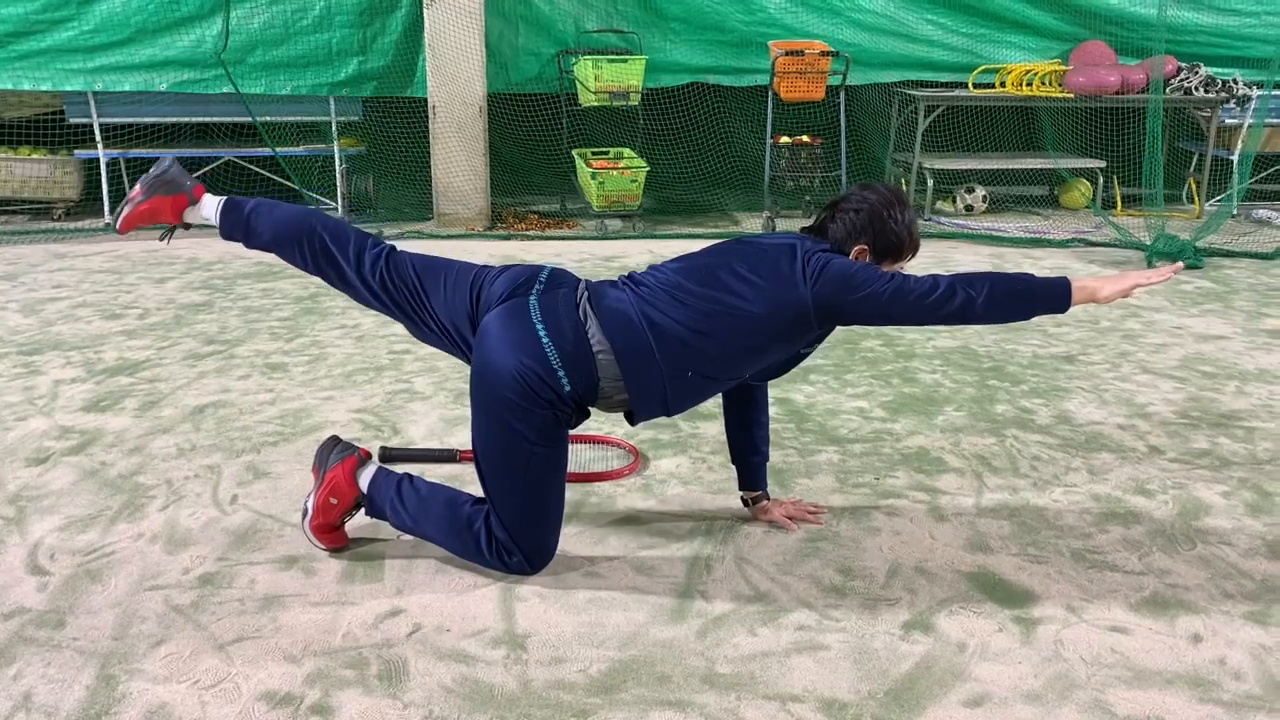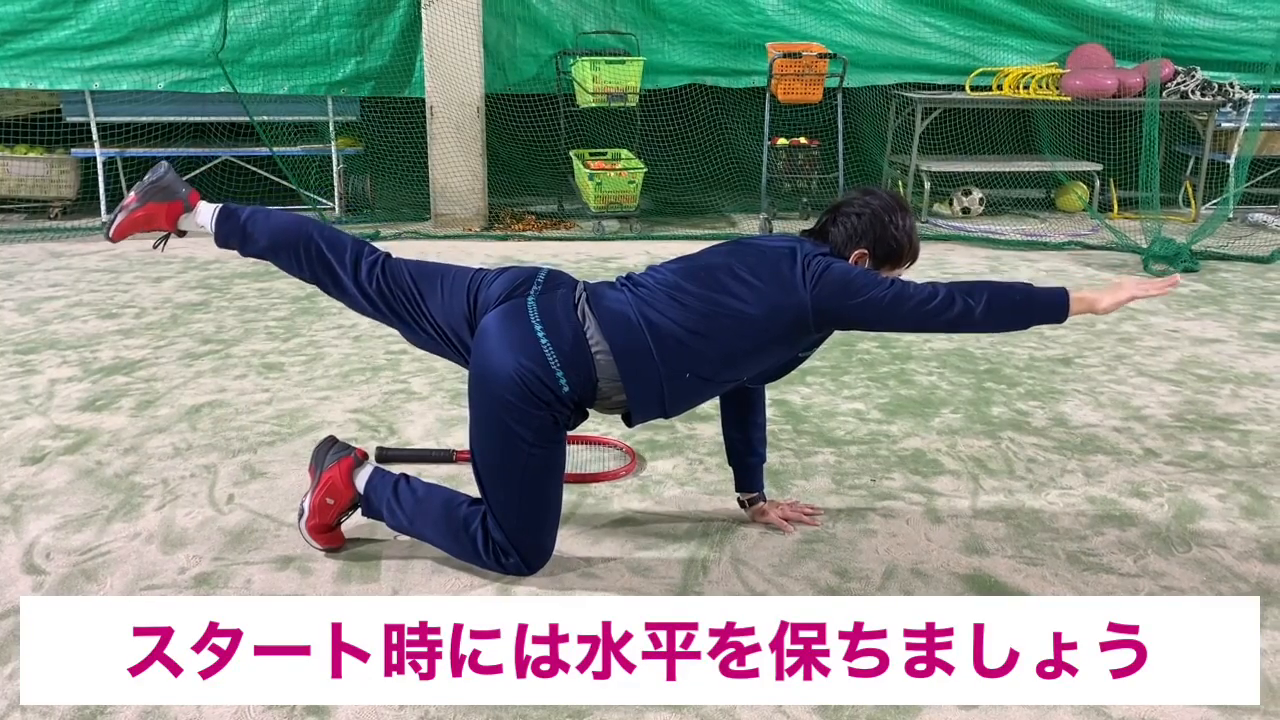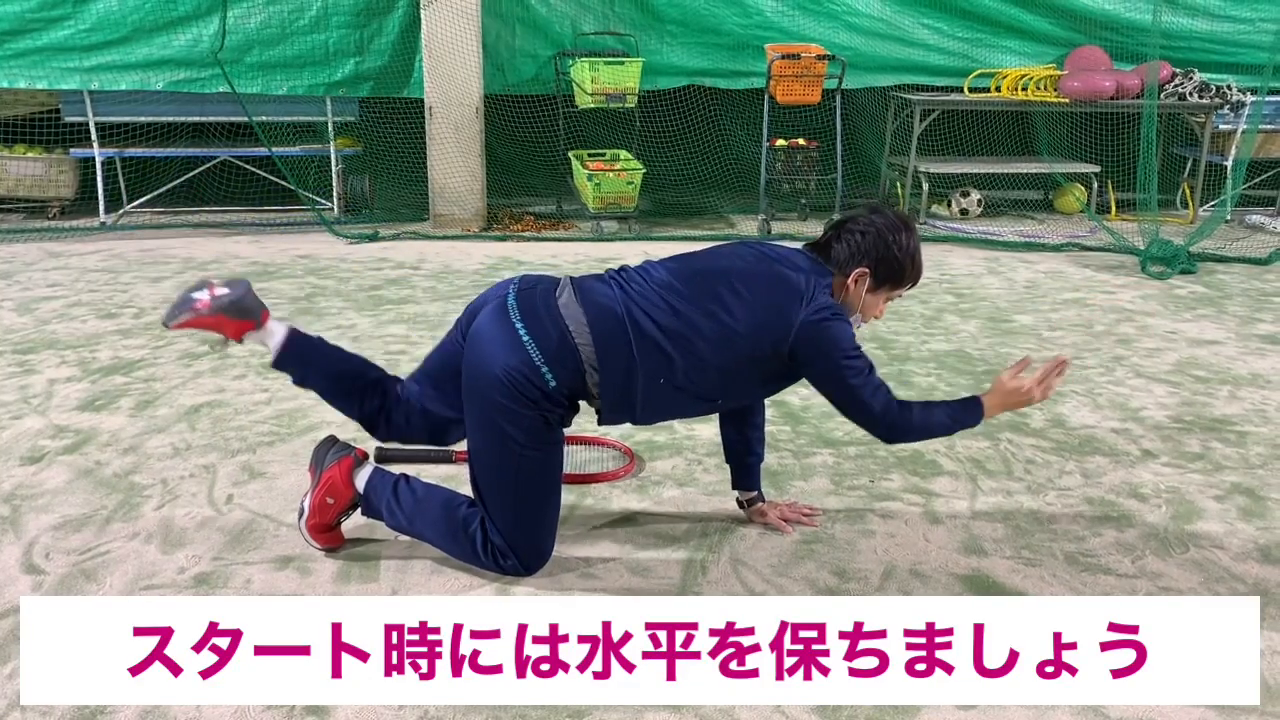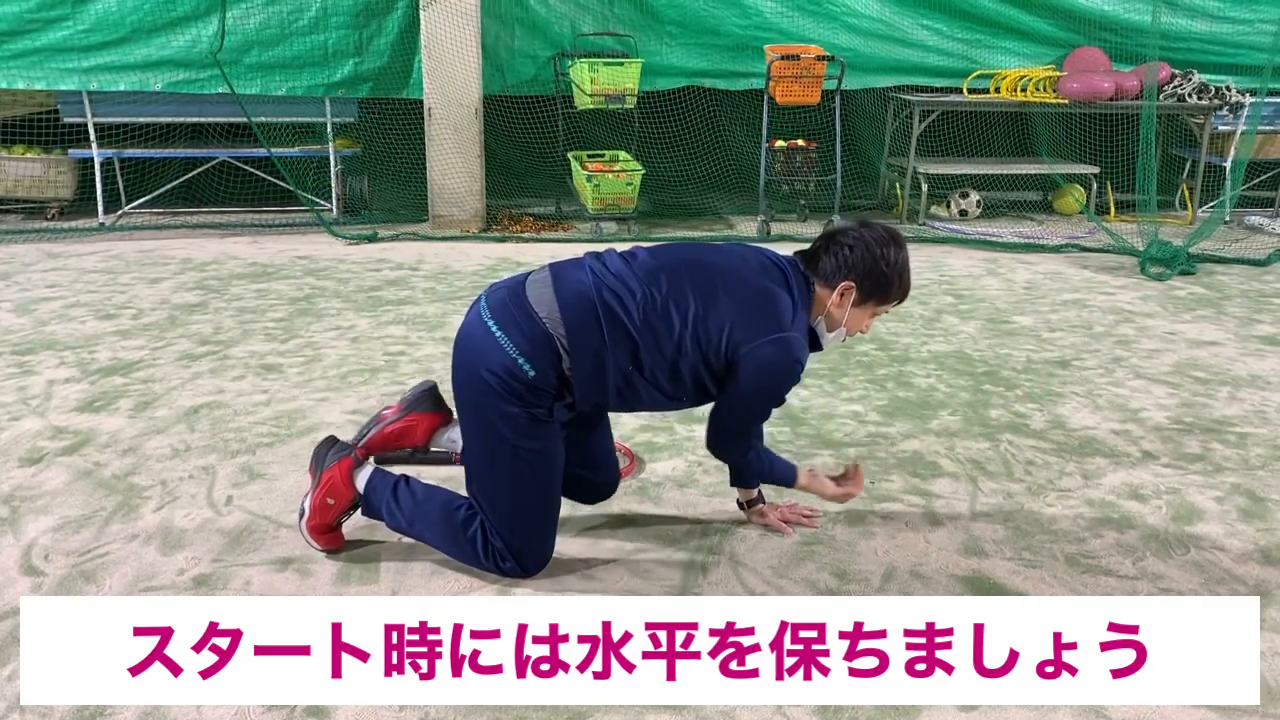
dt=0.7s
person 1, frame 1
left shoulder: (769, 258)
right shoulder: (823, 282)
left elbow: (742, 381)
right elbow: (955, 297)
left wrist: (758, 495)
right wrist: (1082, 289)
left hip: (524, 299)
right hip: (535, 369)
left knee: (369, 268)
right knee: (518, 547)
left ankle: (194, 202)
right ankle: (357, 479)
person 1, frame 2
left shoulder: (768, 260)
right shoulder: (823, 286)
left elbow: (741, 385)
right elbow: (952, 307)
left wrist: (754, 498)
right wrist: (1080, 301)
left hip: (521, 303)
right hip: (535, 371)
left knee: (364, 275)
right knee: (516, 550)
left ankle: (186, 210)
right ankle: (357, 481)
person 1, frame 3
left shoulder: (772, 266)
right shoulder: (816, 320)
left elbow: (741, 384)
right elbow: (886, 420)
left wrist: (752, 497)
right wrist: (989, 405)
left hip: (514, 310)
right hip: (527, 368)
left knee: (408, 417)
right knee: (515, 550)
left ankle: (253, 323)
right ankle: (356, 483)
person 1, frame 4
left shoulder: (770, 274)
right shoulder: (780, 346)
left elbow: (732, 394)
right elbow: (729, 440)
left wrist: (752, 498)
right wrist: (807, 482)
left hip: (517, 317)
right hip: (515, 361)
left knee: (596, 484)
right knee: (517, 555)
left ankle: (440, 426)
right ankle: (356, 480)
